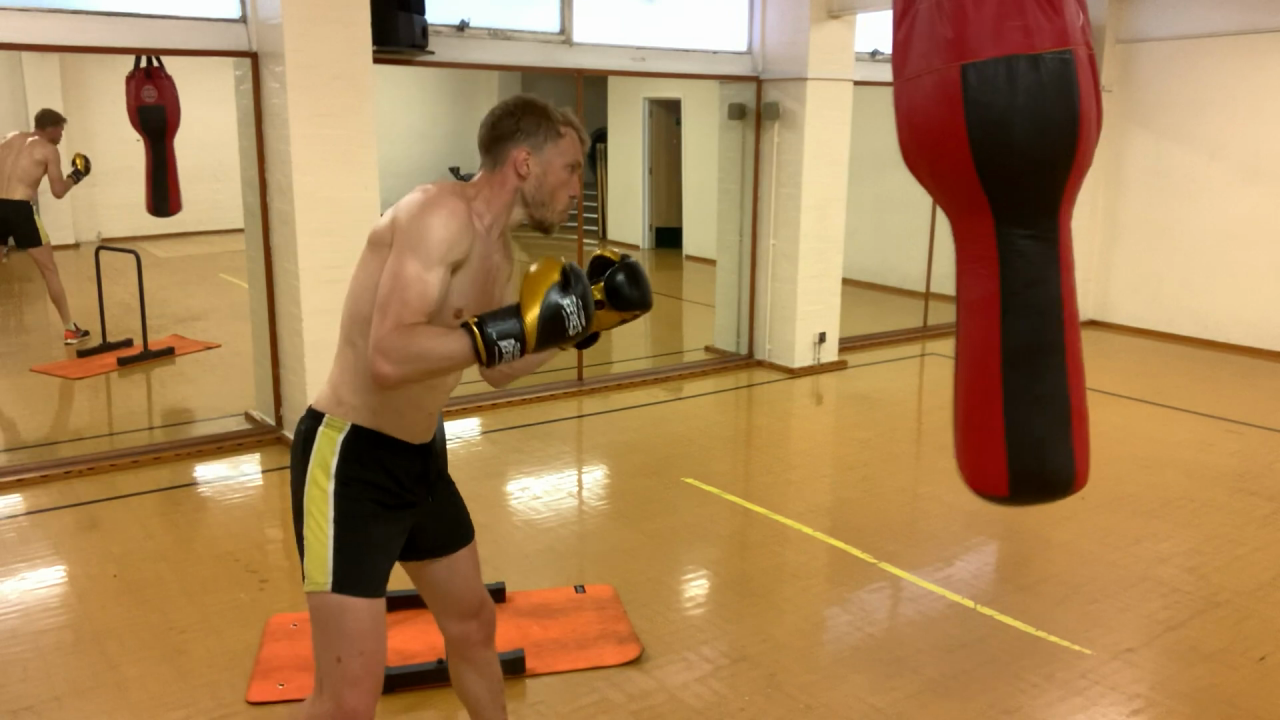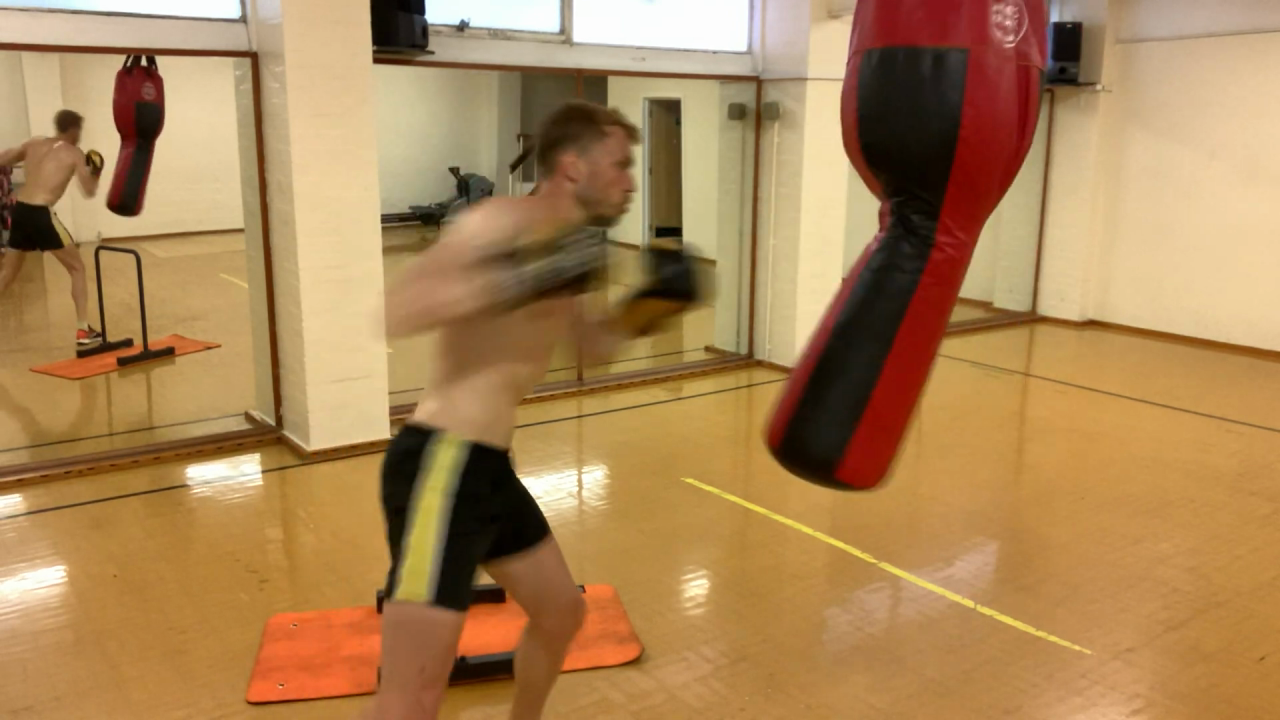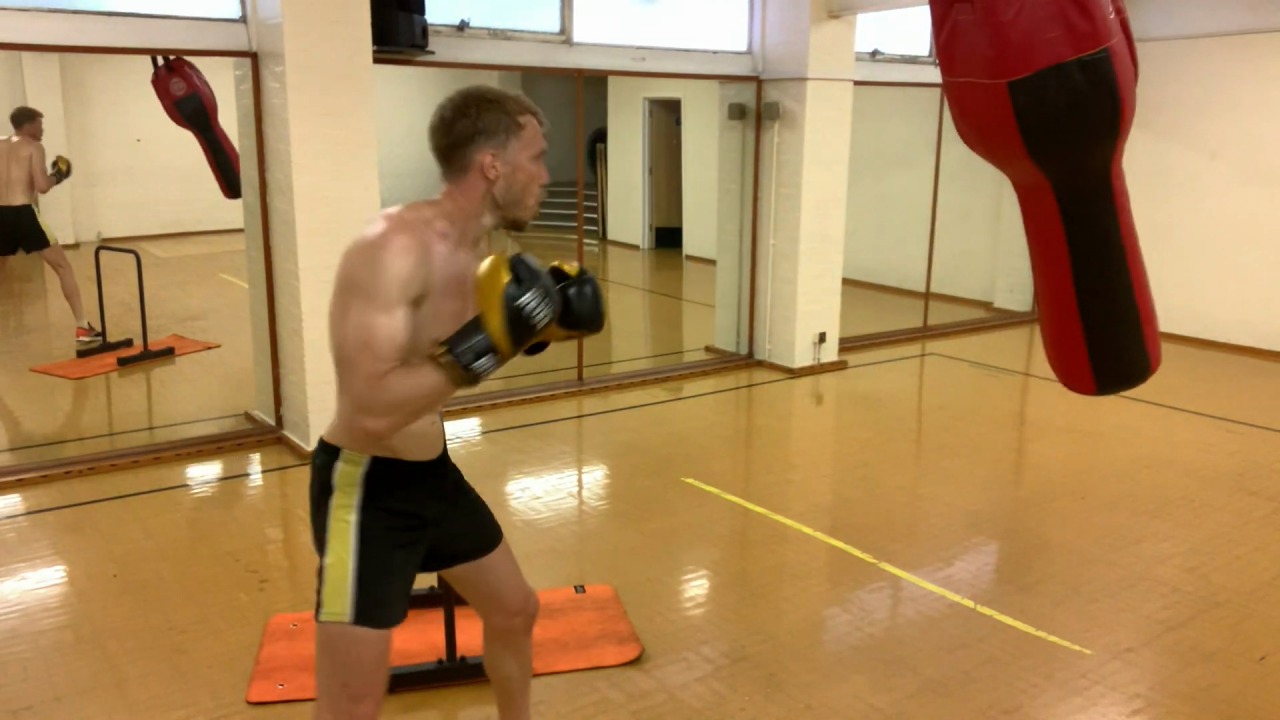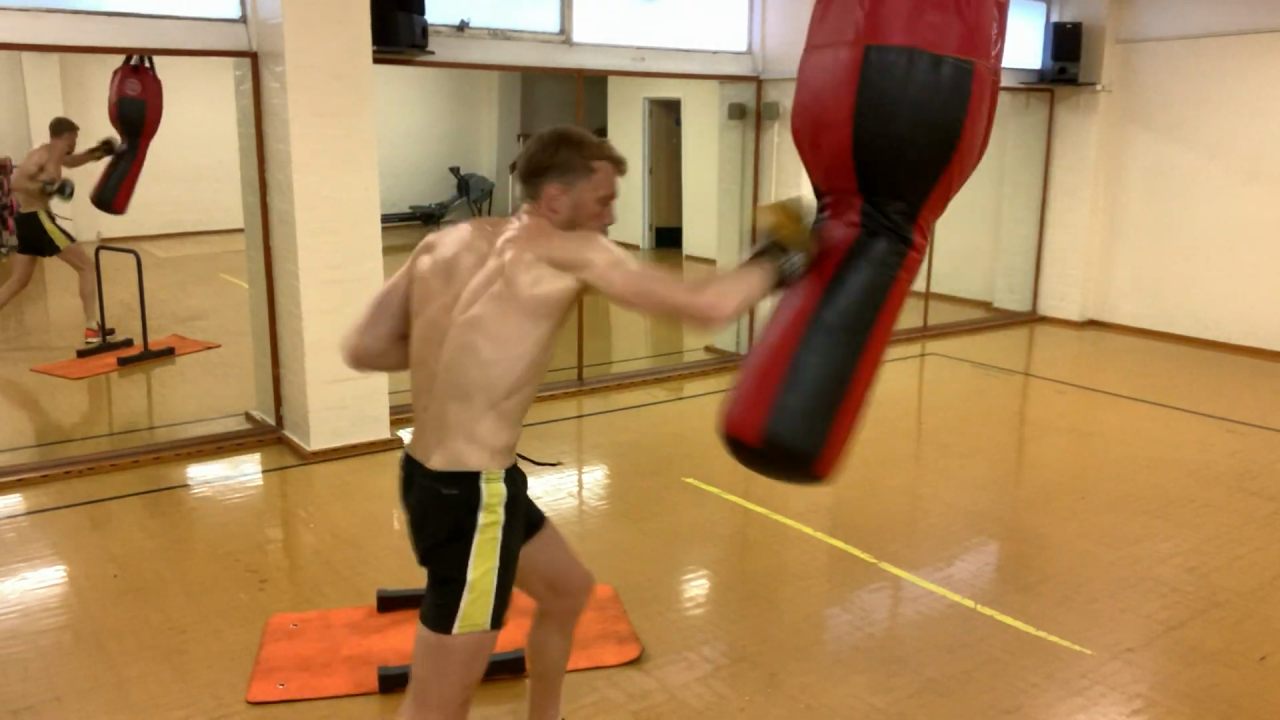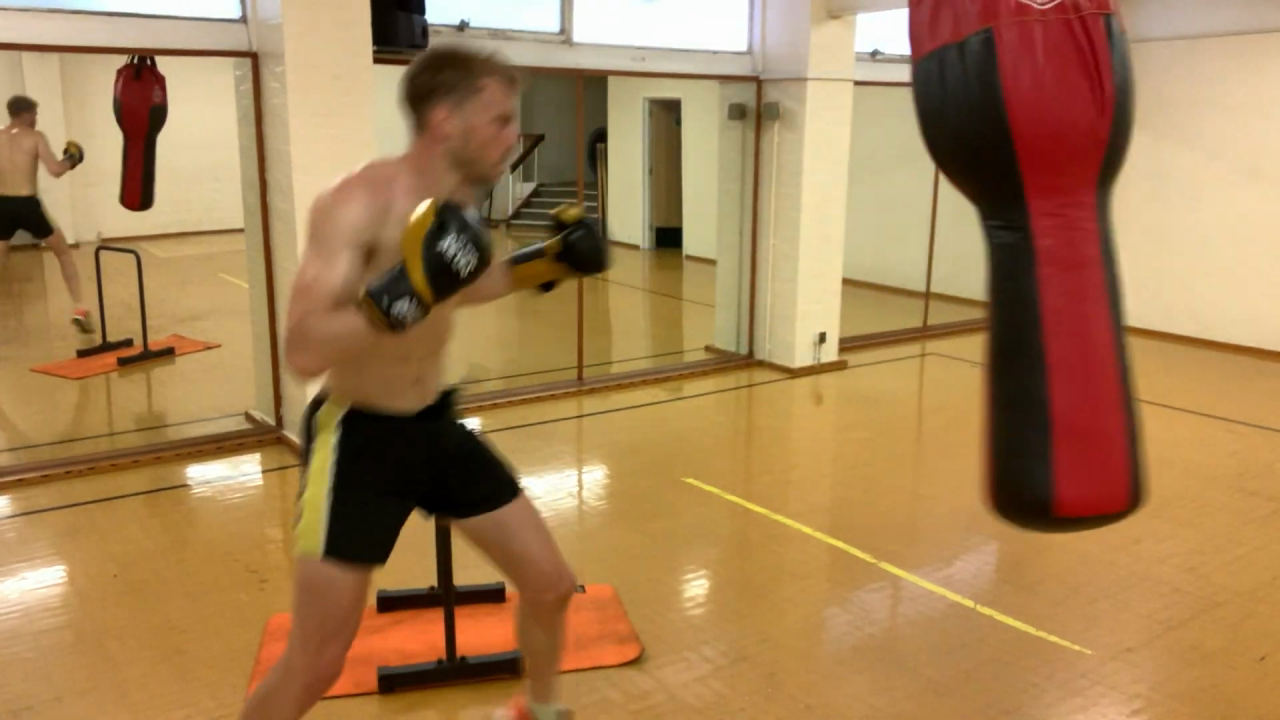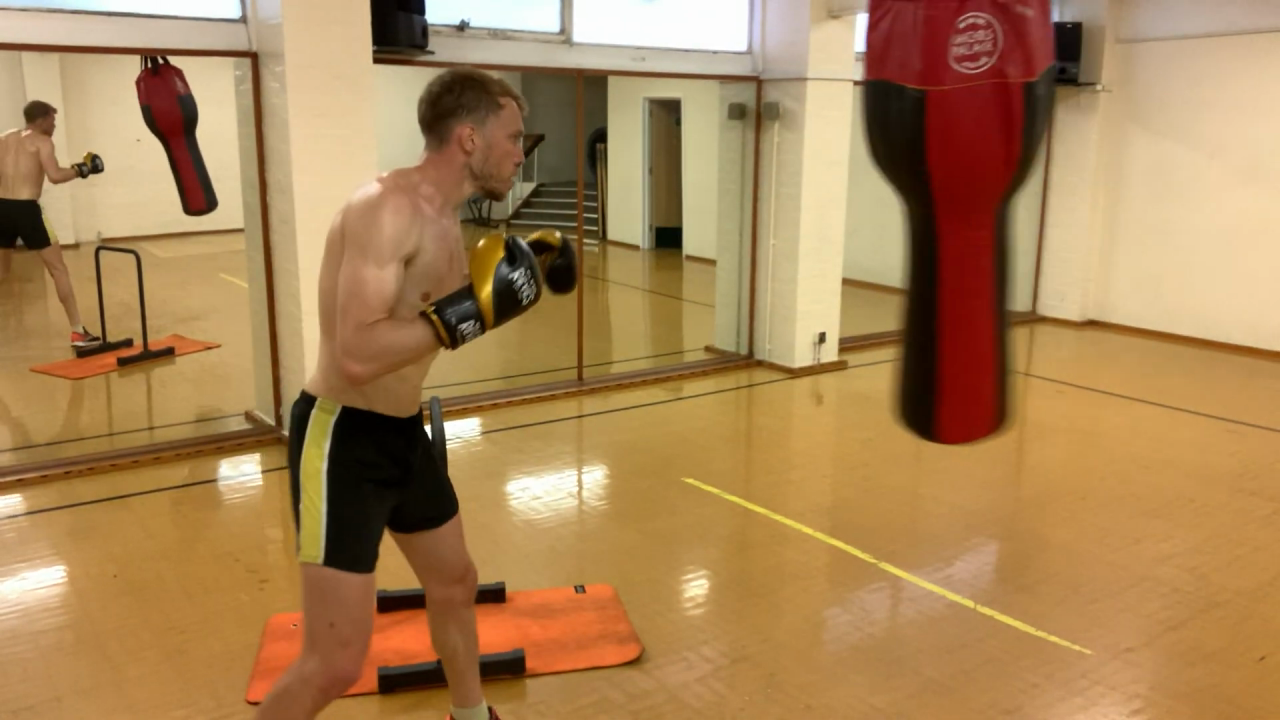
dt=0.7s
person 1, frame 1
left shoulder: (494, 245)
right shoulder: (439, 214)
left elbow: (495, 369)
right elbow: (388, 358)
left wrist: (587, 317)
right wrist: (519, 326)
left hip: (420, 458)
right hip: (350, 458)
left knee: (472, 625)
person 1, frame 2
left shoulder: (567, 237)
right shoulder: (502, 221)
left elbow: (593, 349)
right elbow: (401, 311)
left wrist: (655, 301)
right wrist: (527, 275)
left hip: (488, 465)
right hip: (446, 470)
left knee: (562, 611)
person 1, frame 3
left shoulder: (477, 243)
right shoulder: (392, 248)
right elbow: (370, 414)
left wrist: (541, 327)
right wrist: (482, 341)
left hip: (432, 470)
right hip: (365, 486)
left knee: (515, 609)
person 1, frame 4
left shoulder: (448, 242)
right shoulder: (574, 252)
left elbow: (363, 348)
right elbow: (705, 304)
right wrist: (783, 258)
left hip: (440, 475)
right hip: (473, 495)
left knee: (564, 595)
person 1, frame 5
left shoulder: (454, 196)
right shoulder: (355, 203)
right elbow: (303, 353)
left wrist: (550, 260)
right wrist: (408, 289)
left hip: (434, 424)
right hip: (356, 439)
left knee: (552, 584)
right knee: (317, 666)
person 1, frame 6
left shoulder: (443, 216)
right shoulder: (388, 208)
right elbow: (357, 358)
left wrist: (520, 277)
right wrist: (469, 308)
left hip: (402, 432)
right hip: (340, 439)
left knee: (454, 582)
right knee: (335, 664)
person 2, frame 1
right shoulder: (48, 150)
right elbow: (58, 191)
right wrist: (77, 174)
right hip: (20, 210)
right knee: (50, 271)
right ankle: (70, 330)
person 2, frame 2
left shoulder: (36, 143)
right shoulder: (74, 154)
right elbow: (89, 192)
right wrist: (95, 171)
left hip: (20, 211)
right hip: (40, 214)
right knee: (78, 269)
right ankle: (84, 331)
person 2, frame 3
right shoulder: (33, 147)
right elbow: (42, 187)
right wrist: (58, 175)
right hip: (23, 214)
right knee: (64, 268)
right ankle: (83, 328)
person 2, frame 4
left shoulder: (54, 154)
right shoulder: (43, 154)
left elbow: (73, 161)
left wrist: (100, 150)
right wrist: (49, 188)
left hip: (25, 222)
right hip: (37, 220)
left knee: (18, 281)
right knee: (86, 267)
right ankle: (92, 328)
person 2, frame 5
right shoulder: (35, 137)
right elbow: (56, 170)
right wrist: (73, 158)
right hip: (27, 204)
right knee: (64, 253)
right ankle: (79, 309)
person 2, frame 6
right shoulder: (42, 142)
right elbow: (55, 176)
right wrist: (83, 168)
right hip: (26, 209)
right knee: (58, 270)
right ankle: (77, 332)
